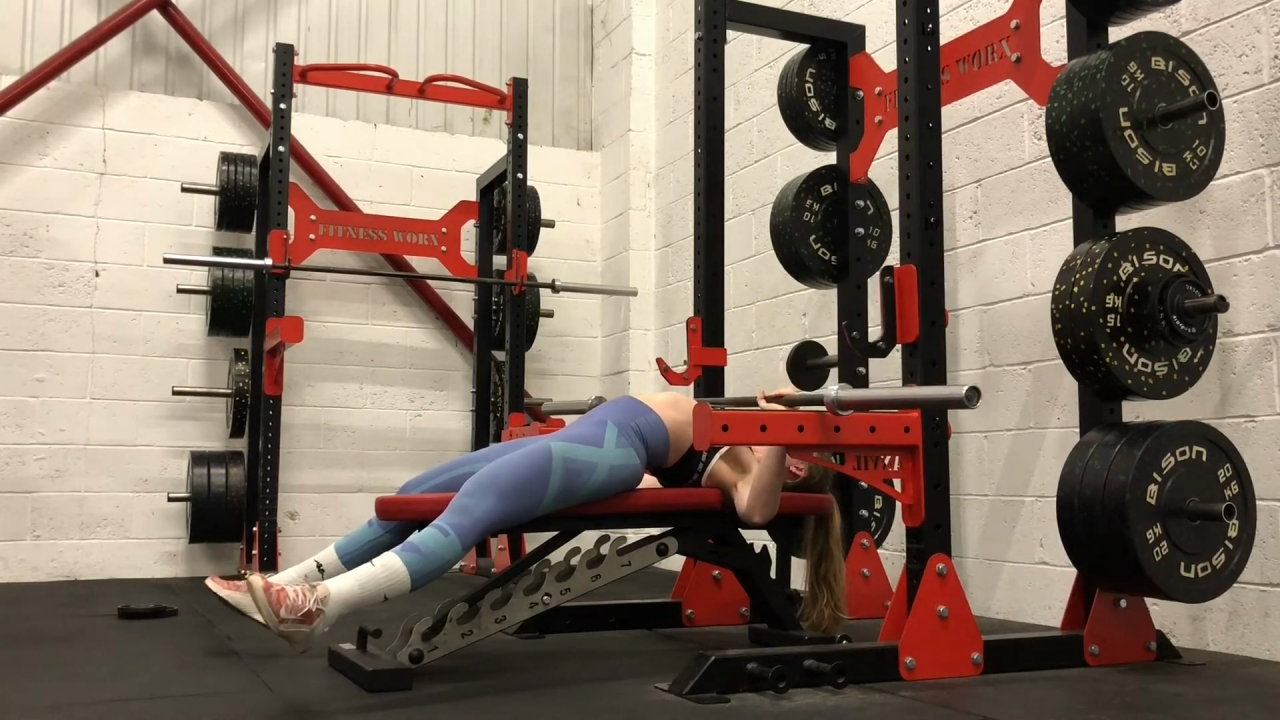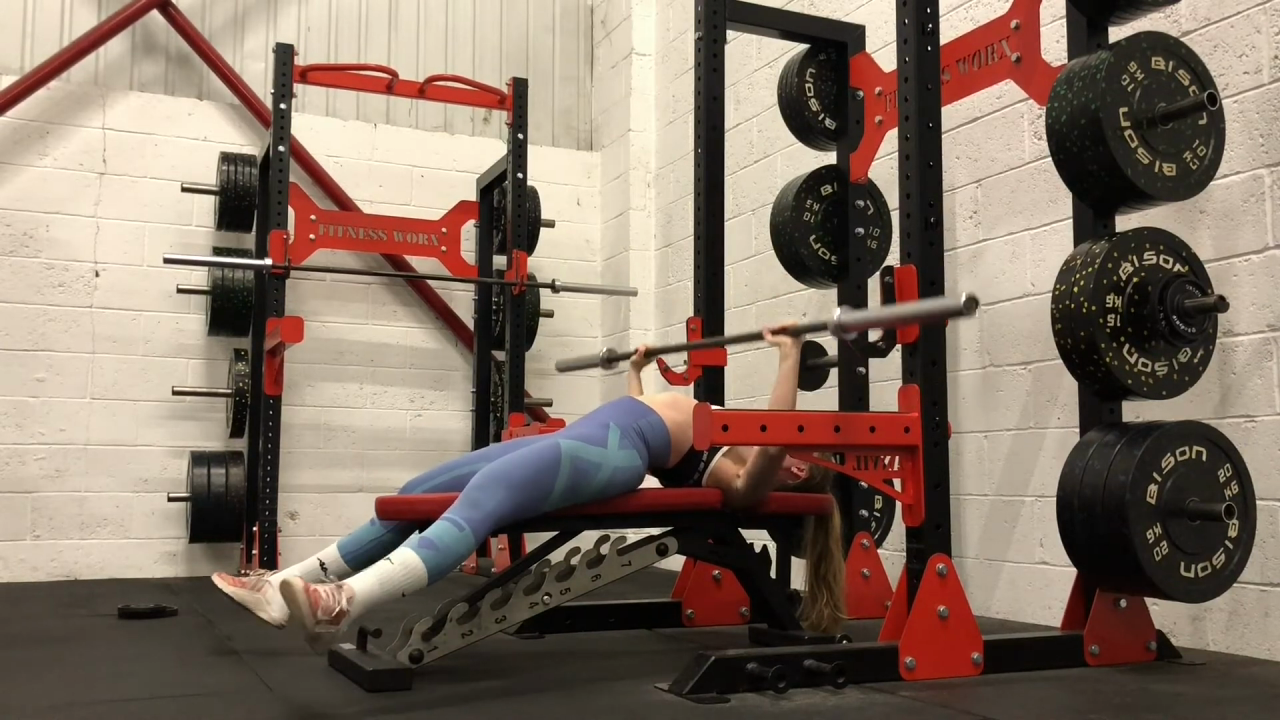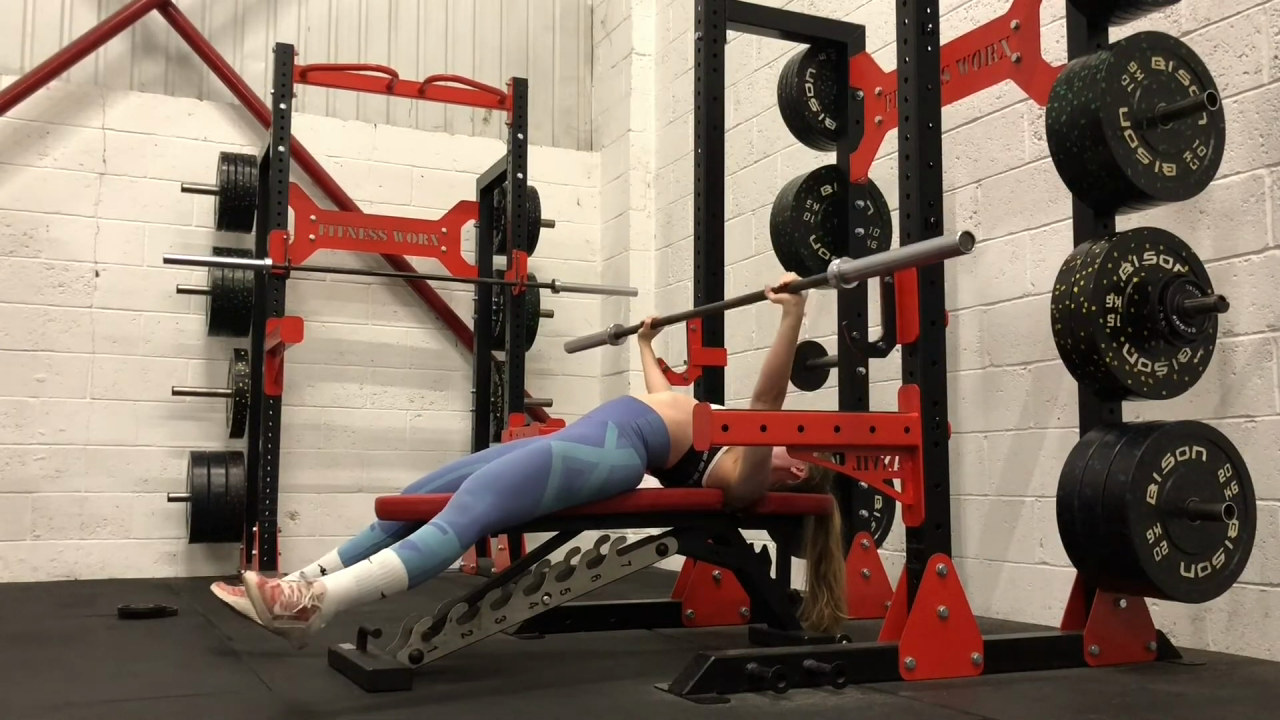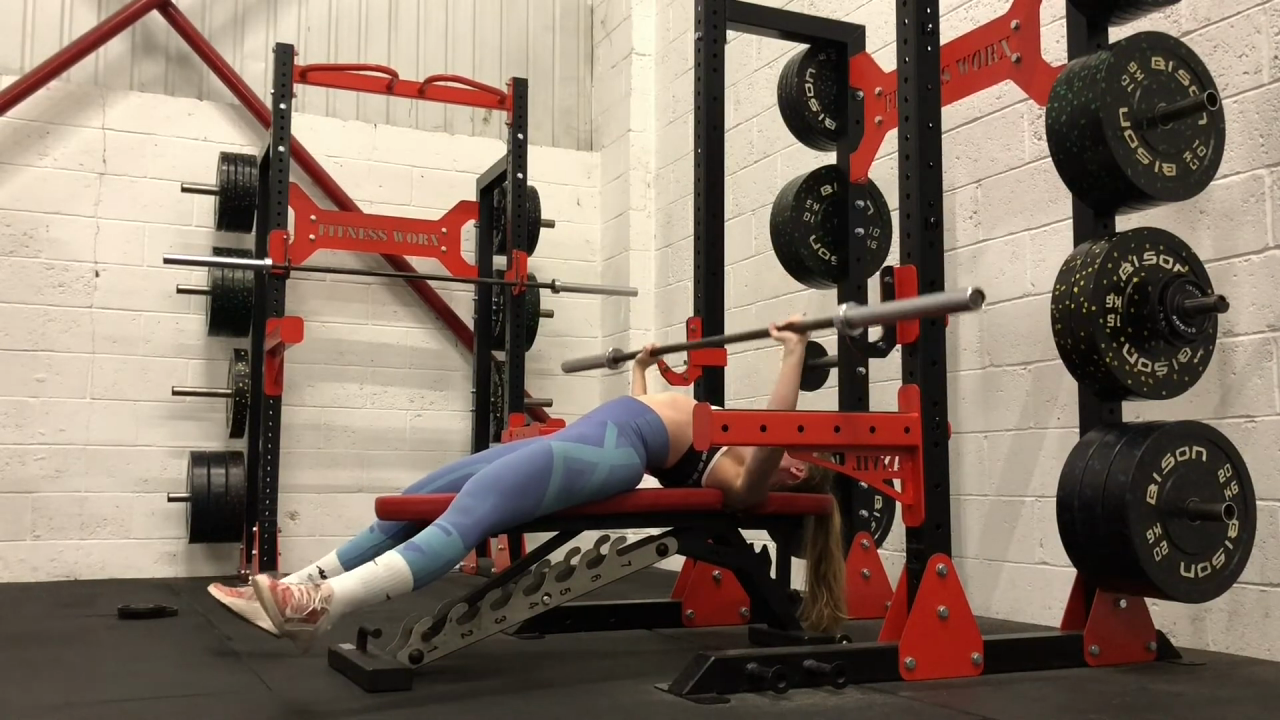
dt=0.4s
person 1, frame 1
left shoulder: (752, 474)
right shoulder: (720, 456)
left elbow: (758, 510)
left knee: (466, 512)
right knee: (414, 496)
left ankle: (319, 604)
right ankle: (291, 583)
person 1, frame 2
left shoulder: (744, 484)
right shoulder: (715, 459)
left elbow: (769, 450)
right elbow: (649, 415)
left wrist: (789, 360)
right wrist: (635, 373)
left knee: (474, 506)
right knee: (418, 492)
left ankle: (342, 604)
right ankle: (286, 585)
person 1, frame 3
left shoulder: (744, 483)
right shoulder: (718, 458)
left elbow: (768, 399)
right elbow: (663, 399)
left wrist: (792, 315)
right wrist: (646, 343)
left knee: (466, 512)
right knee: (415, 502)
left ankle: (315, 603)
right ankle: (297, 587)
person 1, frame 4
left shoulder: (744, 486)
right shoulder: (718, 459)
left elbow: (771, 437)
right elbow: (648, 411)
left wrist: (794, 354)
right wrist: (640, 368)
left knee: (468, 513)
right knee: (420, 499)
left ankle: (322, 604)
right ankle: (289, 590)
